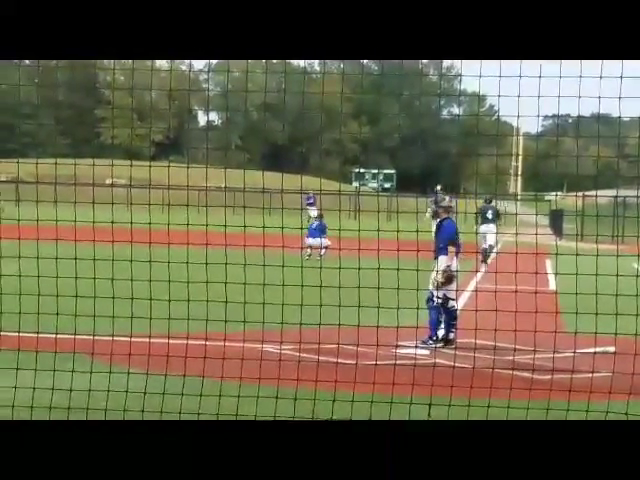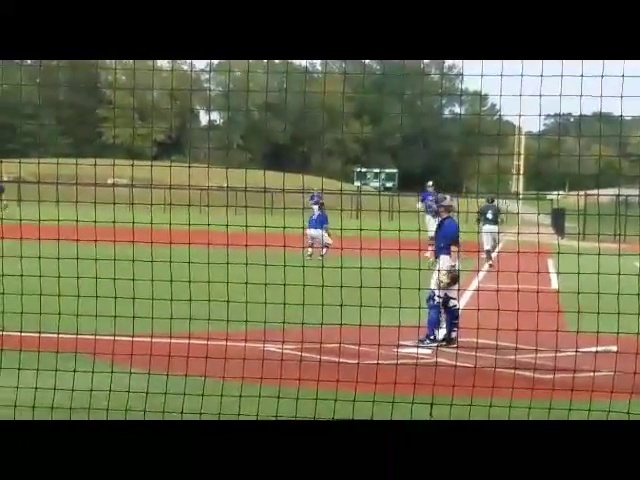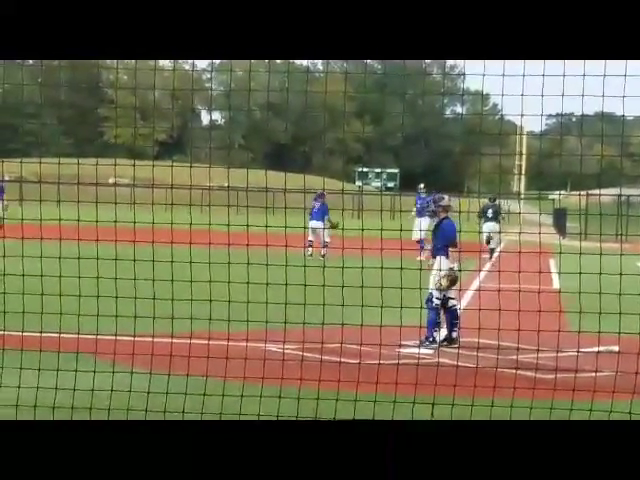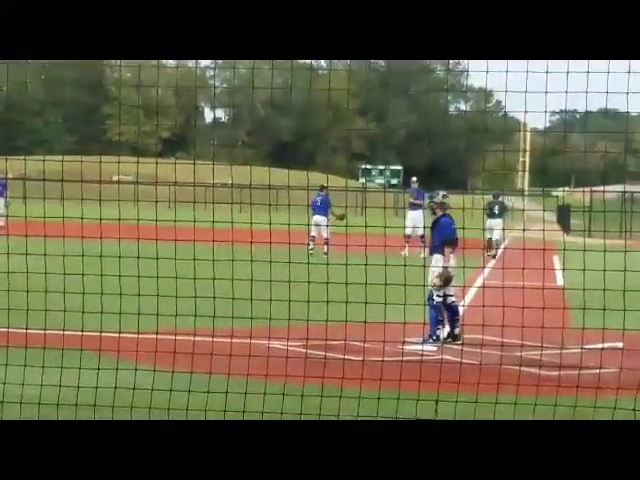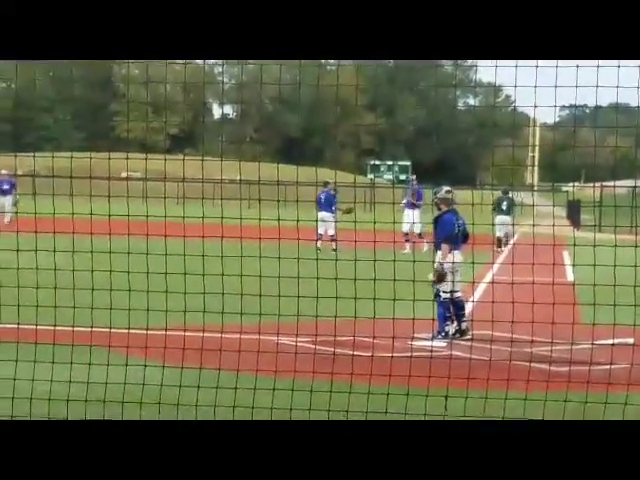
dt=0.2s
person 1, frame 1
left shoulder: (447, 224)
right shoulder: (447, 224)
left elbow: (452, 245)
right elbow: (455, 247)
left wrist: (448, 265)
left hip: (445, 264)
right hip: (447, 264)
left knee: (434, 300)
right knee: (449, 302)
left ankle: (434, 337)
right ankle: (449, 337)
person 1, frame 2
left shoulder: (449, 223)
right shoulder: (445, 223)
left elbow: (454, 245)
left wrist: (453, 265)
right wrist: (436, 259)
left hip: (446, 263)
right hip: (445, 263)
left knee: (434, 299)
right knee: (450, 301)
left ankle: (432, 336)
right ankle: (451, 336)
person 1, frame 3
left shoulder: (446, 224)
right shoulder: (443, 223)
left elbow: (452, 246)
left wrist: (451, 267)
right wrist: (442, 263)
left hip: (443, 264)
right hip: (443, 263)
left knee: (433, 301)
right knee: (449, 301)
left ankle: (432, 338)
right ankle: (452, 336)
person 1, frame 4
left shoulder: (443, 222)
right shoulder: (447, 220)
left elbow: (448, 245)
right elbow: (453, 243)
left wrist: (445, 267)
left hip: (441, 261)
right hip: (445, 261)
left knee: (435, 298)
right knee: (449, 298)
left ankle: (436, 335)
right ankle: (455, 333)
person 1, frame 5
left shoulder: (445, 218)
right shoulder: (457, 216)
left elbow: (445, 242)
right elbow: (465, 238)
left wrist: (440, 263)
left hip: (446, 257)
right hip: (457, 256)
left knee: (443, 295)
right knee: (455, 293)
left ankle: (445, 331)
right ankle: (462, 328)
